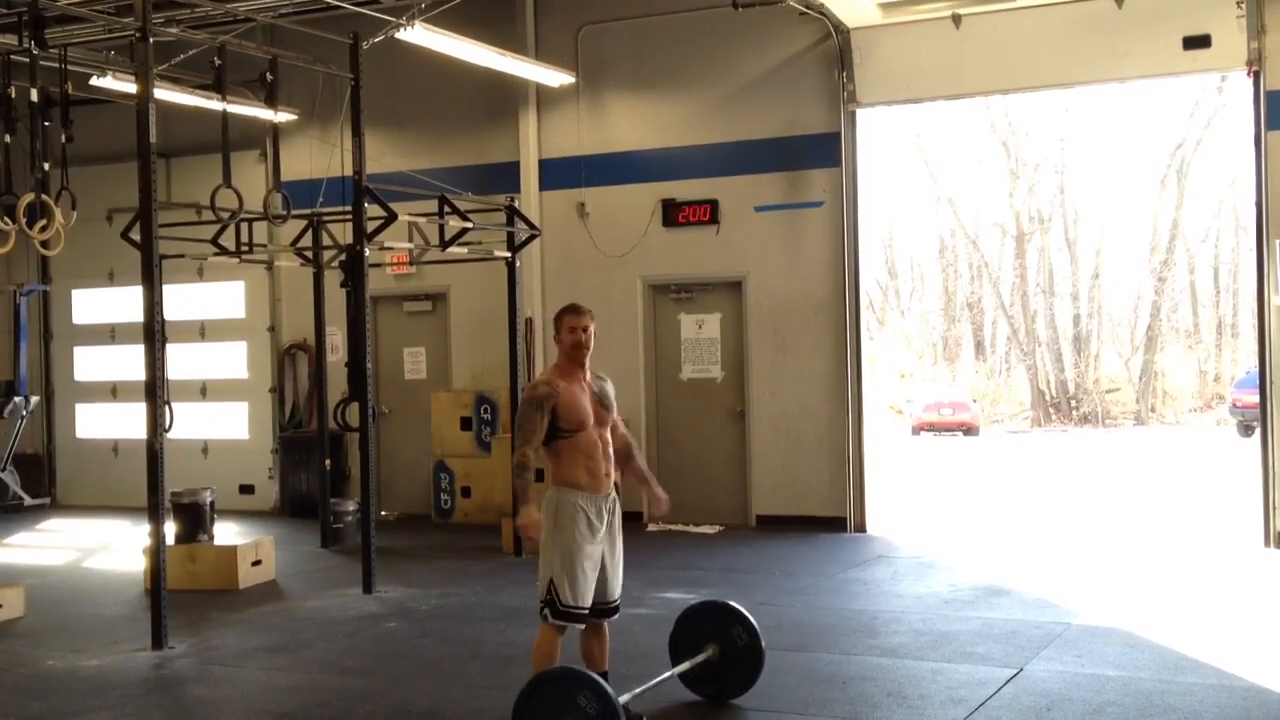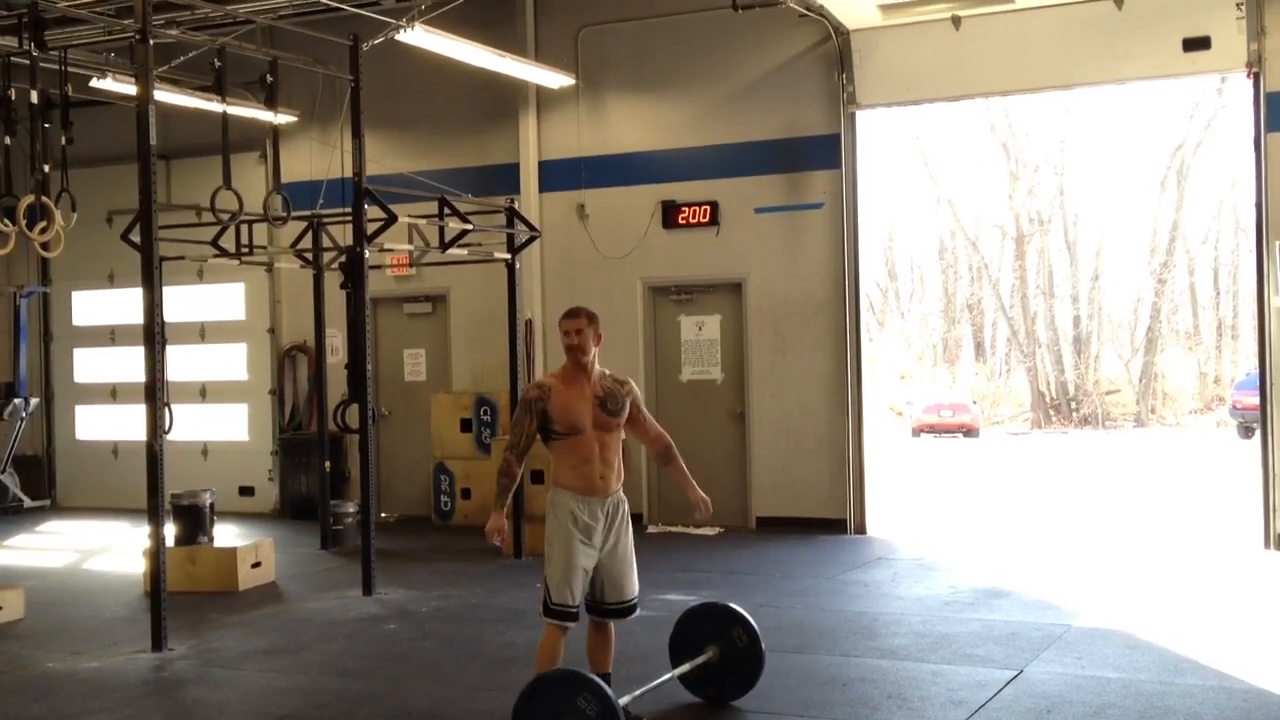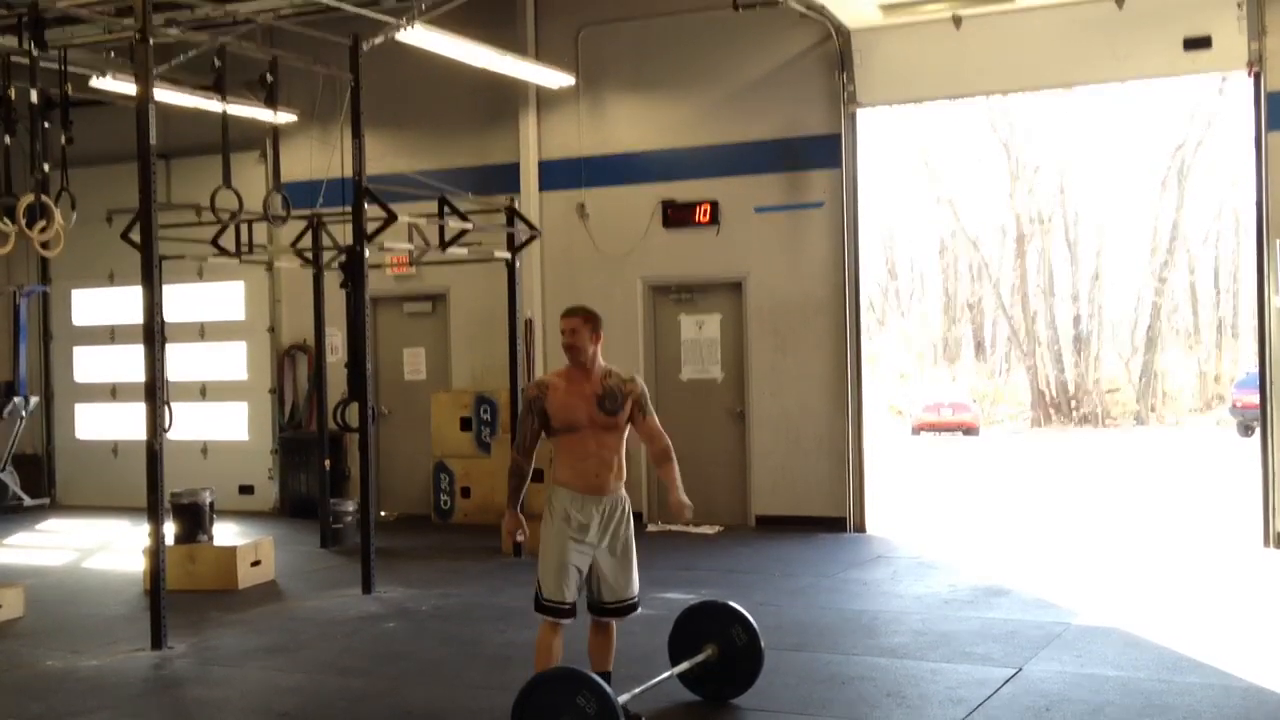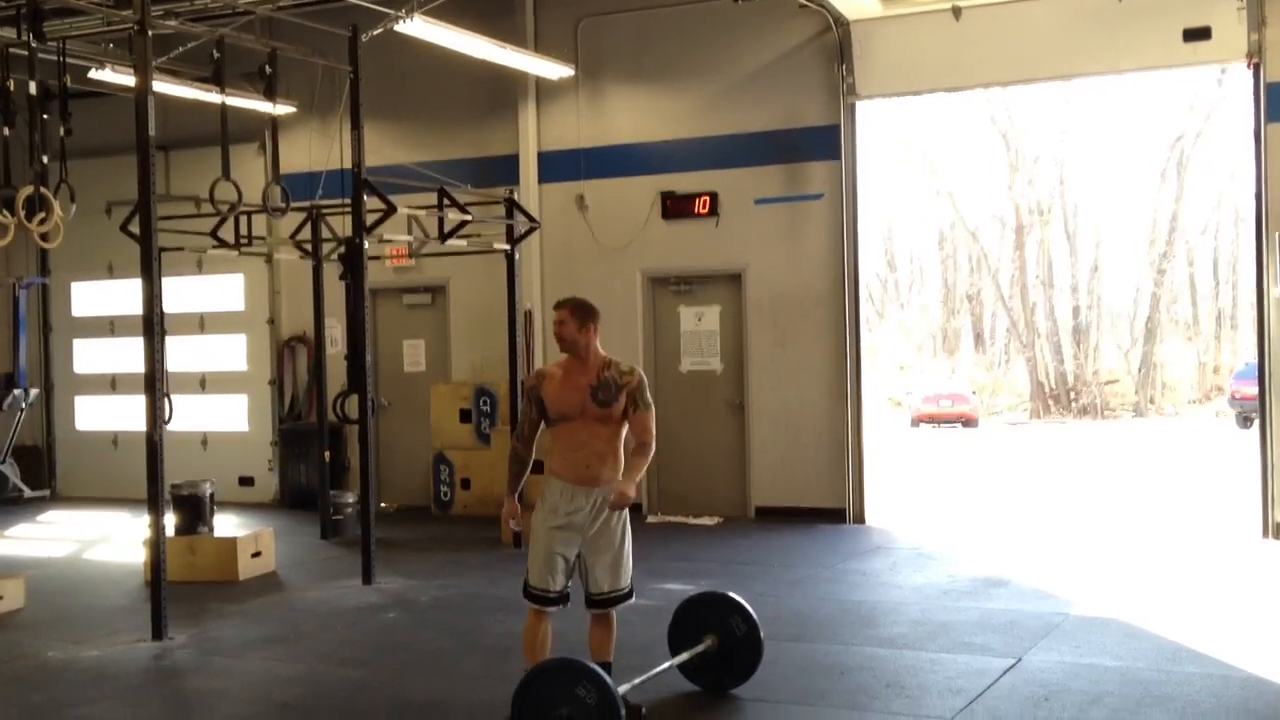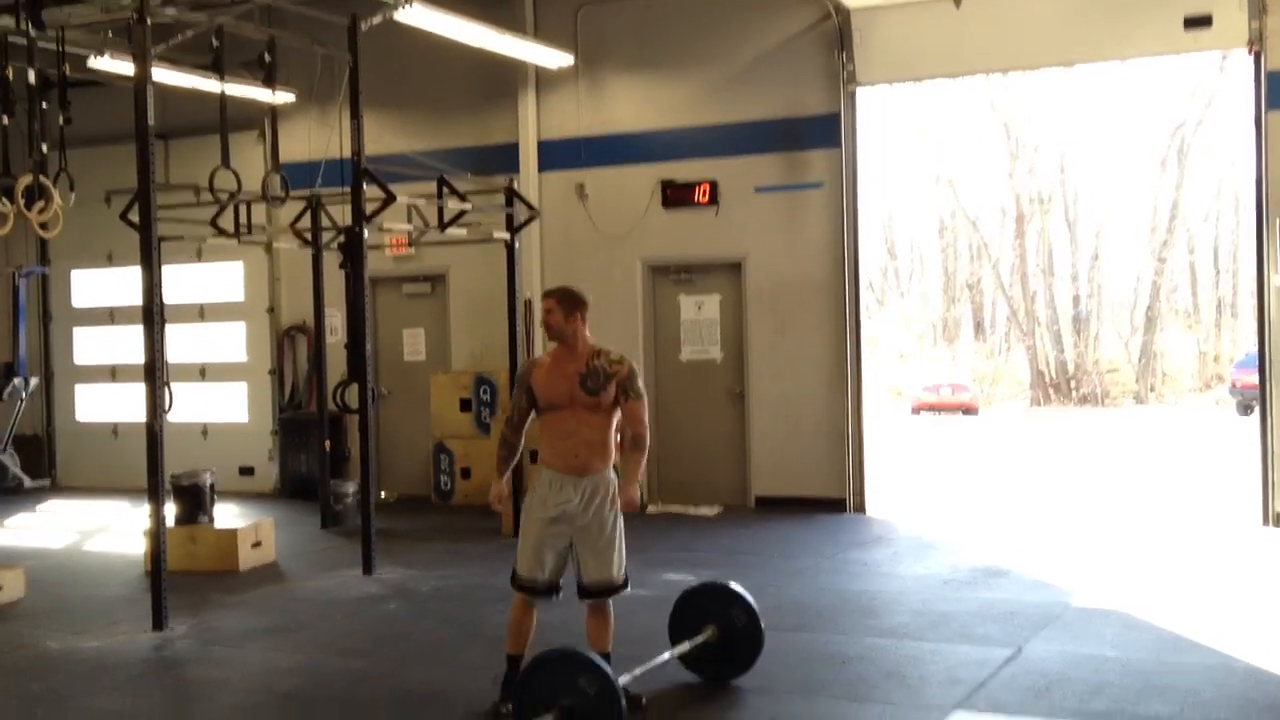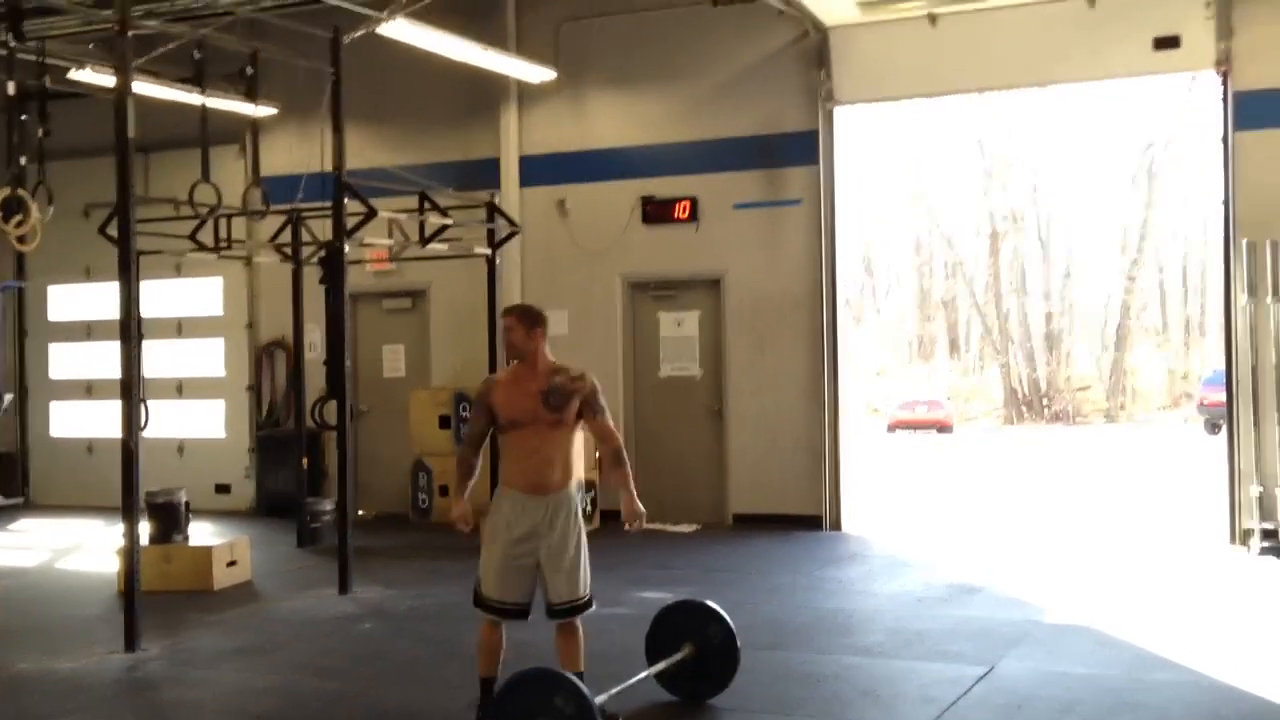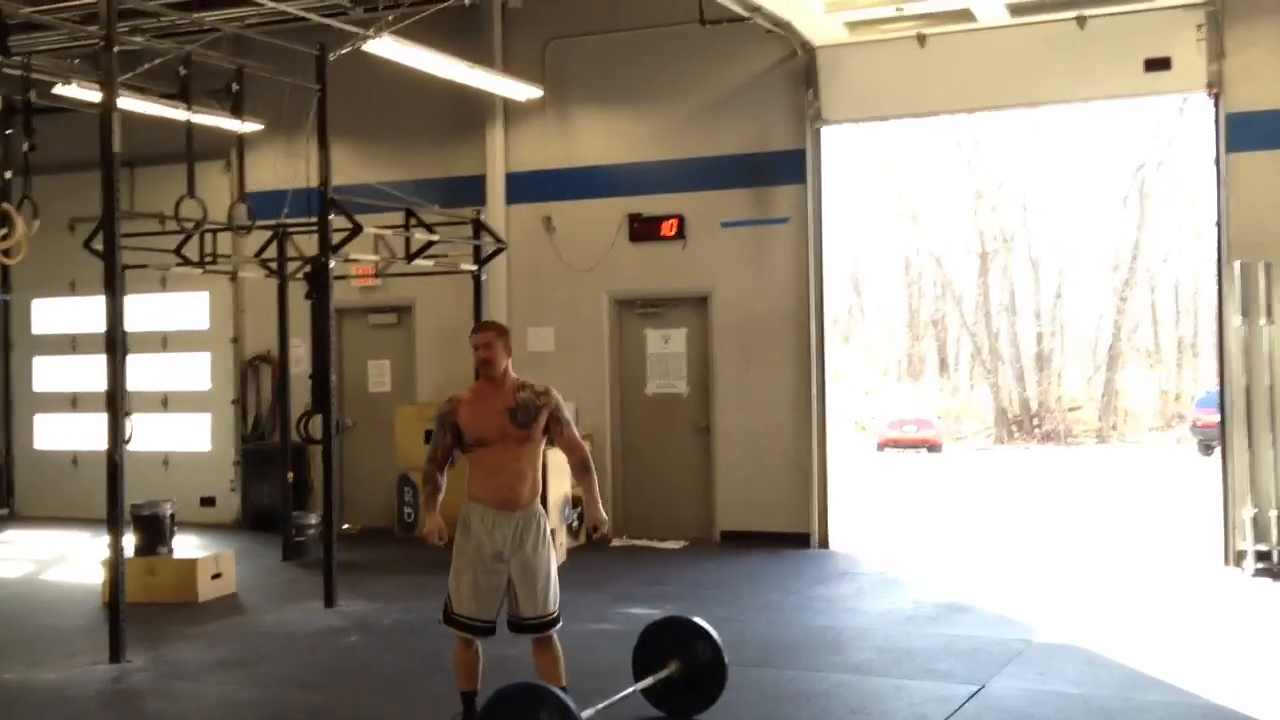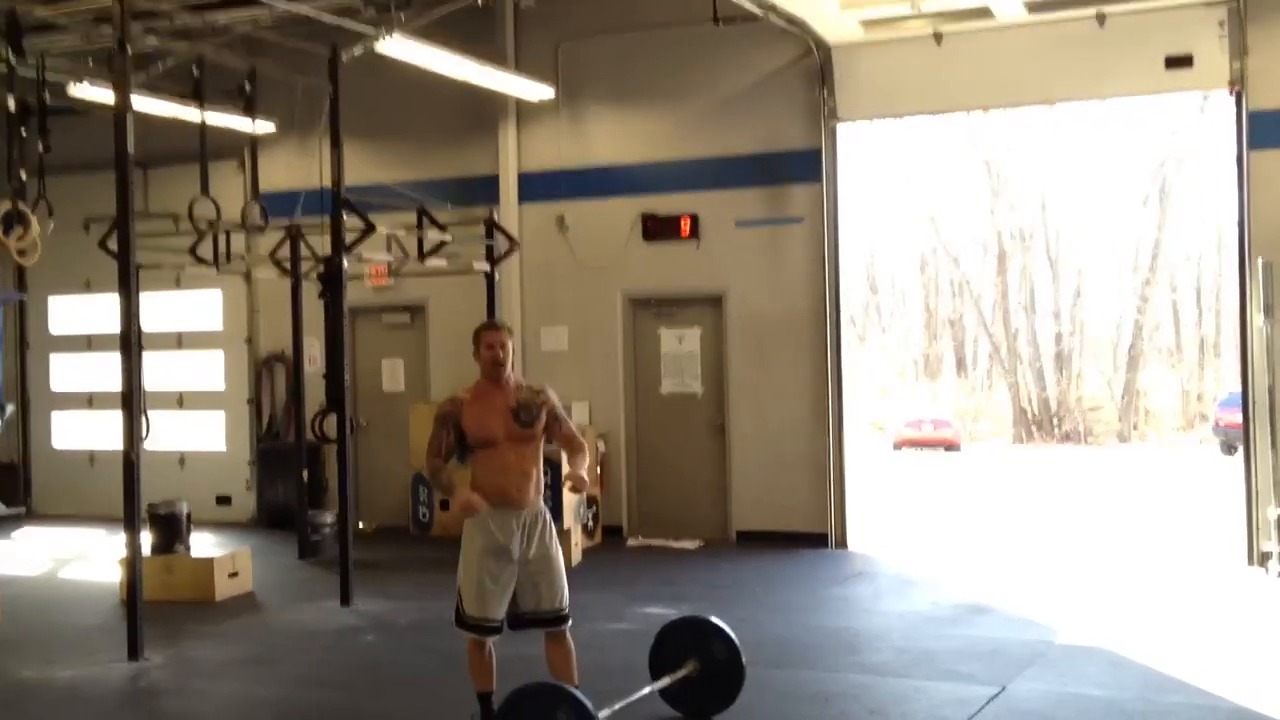
dt=0.2s
person 1, frame 1
left shoulder: (602, 385)
right shoulder: (545, 390)
left elbow: (621, 441)
right elbow: (524, 452)
left wrist: (651, 486)
right wrist: (527, 506)
left hip: (608, 506)
right hip: (570, 507)
left knee: (599, 612)
right knee: (559, 617)
person 1, frame 2
left shoulder: (621, 389)
right shoulder: (542, 393)
left elbow: (657, 441)
right elbow: (514, 454)
left wrist: (691, 488)
right wrist: (499, 511)
left hip: (614, 508)
right hip: (569, 510)
left knee: (606, 614)
right knee: (560, 618)
person 1, frame 3
left shoulder: (628, 387)
right shoulder: (543, 391)
left elbow: (659, 443)
right elbow: (522, 452)
left wrist: (677, 490)
right wrist: (511, 509)
left hip: (614, 507)
right hip: (566, 508)
left knee: (608, 612)
right knee: (554, 613)
person 1, frame 4
left shoulder: (628, 378)
right shoulder: (543, 381)
left elbow: (645, 439)
right elbow: (523, 441)
left wrist: (630, 480)
right wrist: (512, 494)
left hip: (608, 499)
right hip: (559, 497)
left knee: (605, 603)
right knee: (541, 601)
person 1, frame 5
left shoulder: (618, 369)
right shoulder: (535, 369)
left elbow: (638, 429)
right elbow: (513, 427)
left wrist: (632, 481)
right wrist: (501, 478)
left hip: (598, 489)
right hip: (550, 488)
left knee: (600, 593)
right knee: (527, 589)
right ankle: (512, 680)
person 1, frame 6
left shoulder: (577, 384)
right shoulder: (493, 388)
left elbow: (609, 441)
right elbow: (471, 446)
left wrist: (628, 495)
right wrist: (461, 496)
left hip: (561, 506)
right hip: (511, 507)
left knee: (569, 613)
right knee: (495, 611)
person 1, frame 7
left shoulder: (543, 399)
right shoulder: (457, 407)
left elbow: (578, 452)
right elbow: (435, 464)
left wrist: (593, 501)
right wrist: (431, 511)
left hip: (530, 522)
right hip: (480, 523)
left knee: (544, 627)
right knee: (468, 628)
person 1, frame 8
left shoulder: (539, 398)
right shoulder: (457, 408)
left elbow: (575, 441)
right elbow: (433, 464)
left wrist: (578, 466)
right wrist: (456, 492)
left hip: (536, 521)
right hip: (487, 523)
left knee: (556, 624)
right knee: (480, 628)
